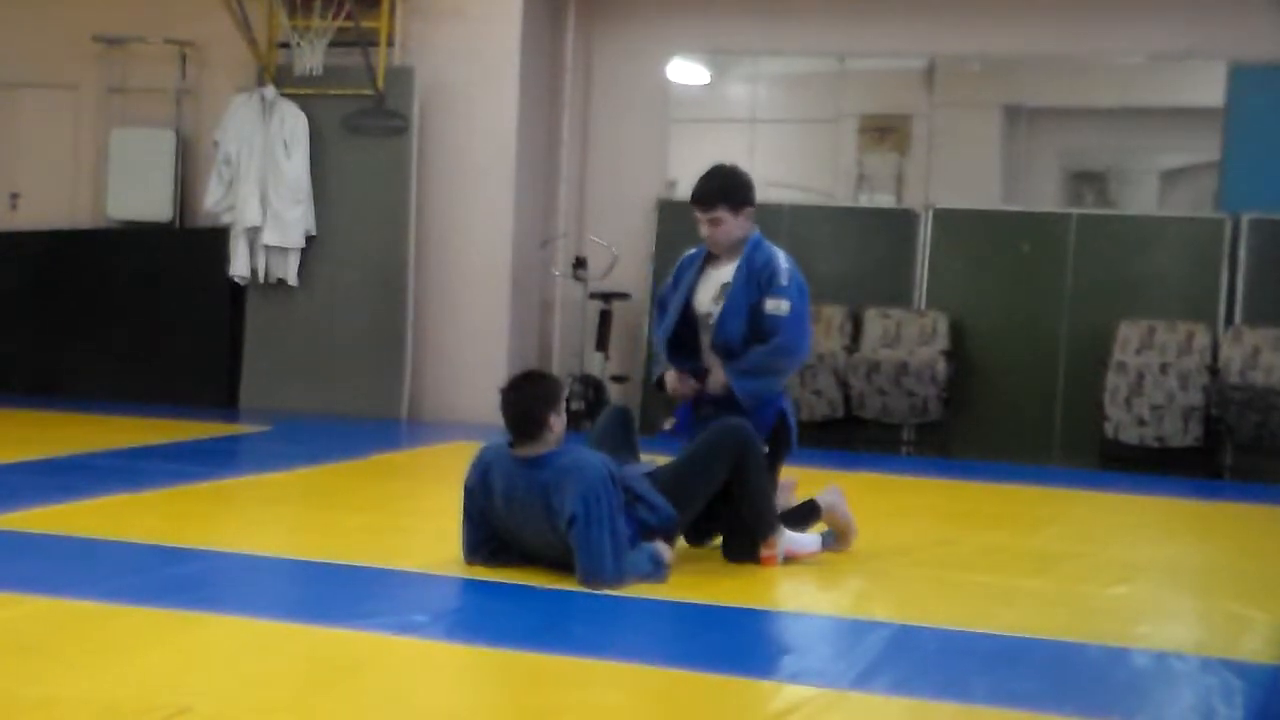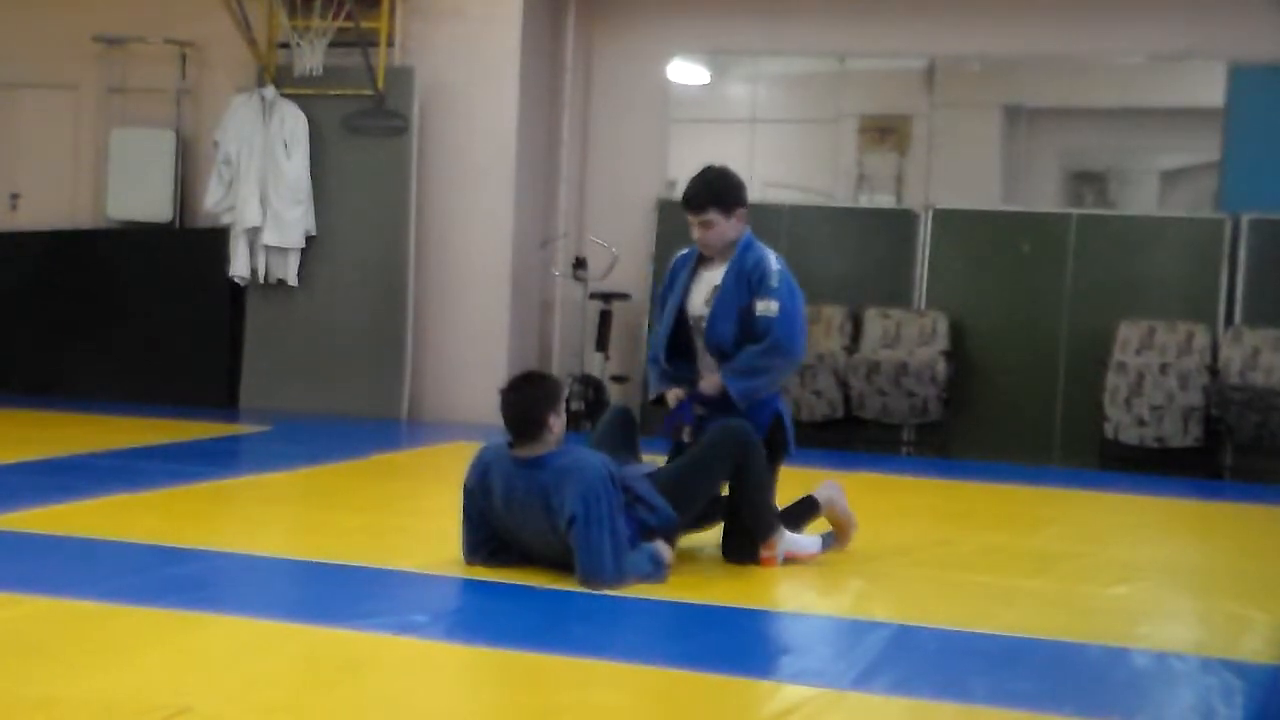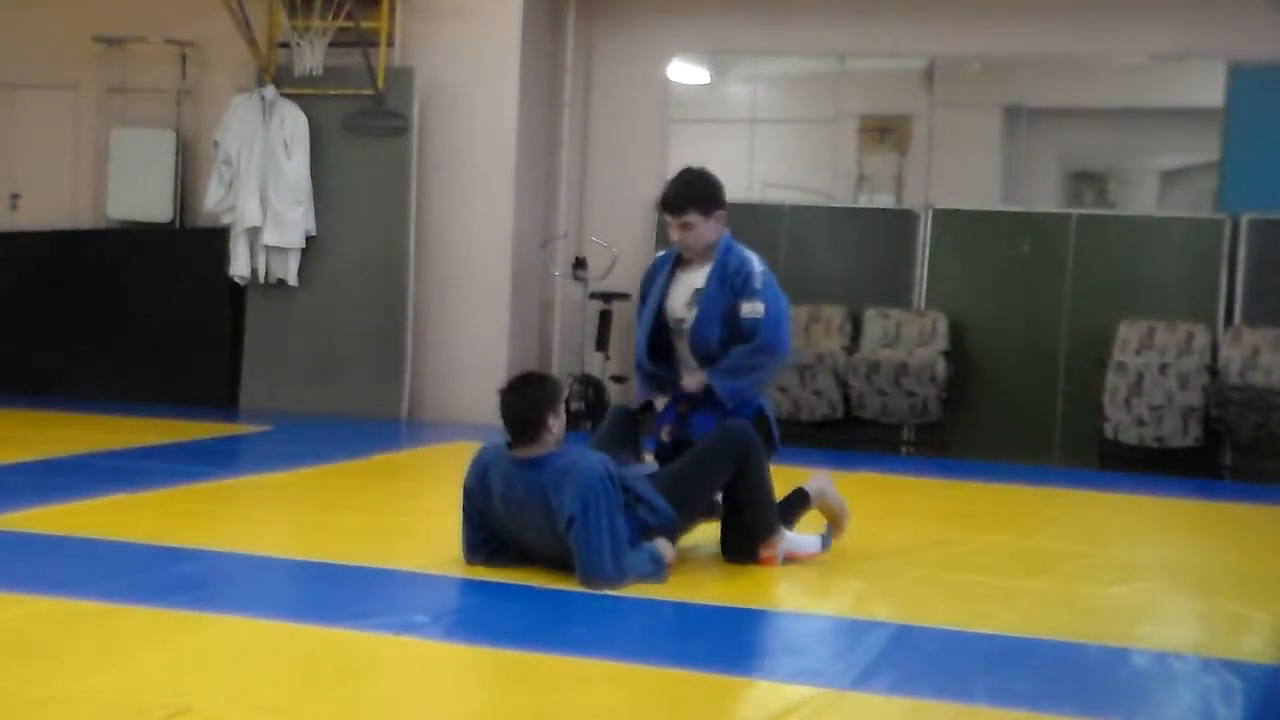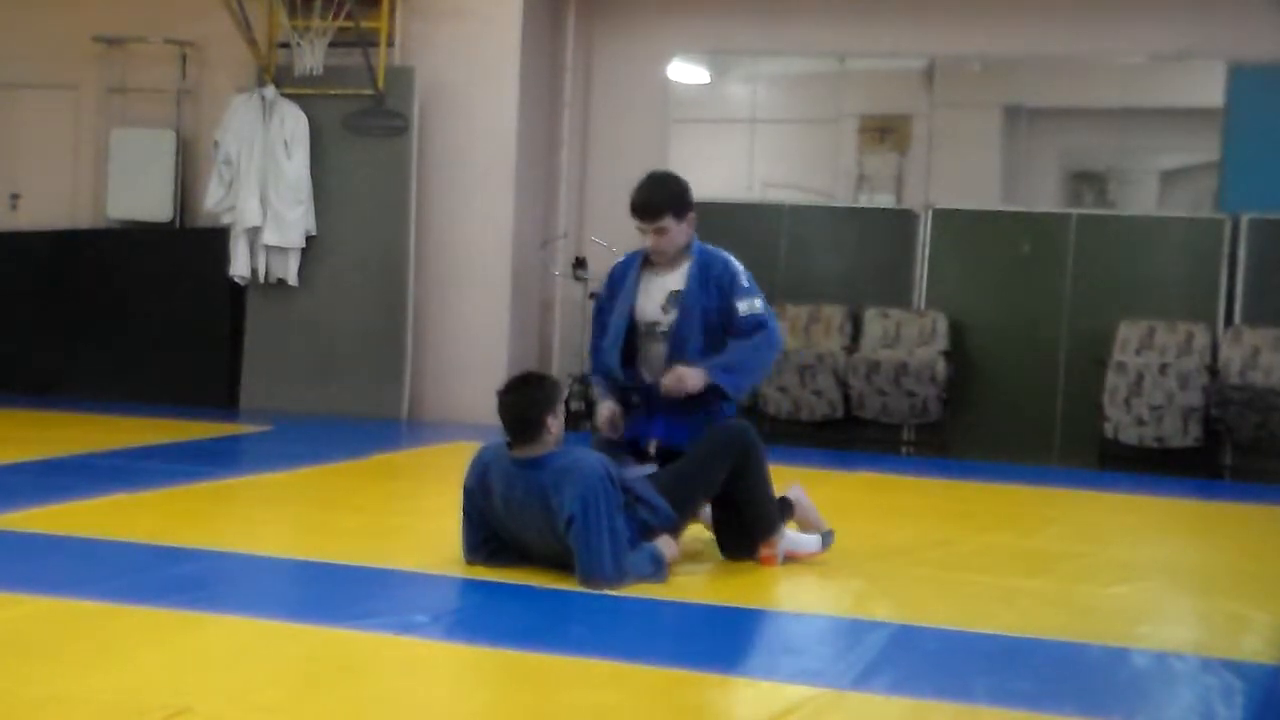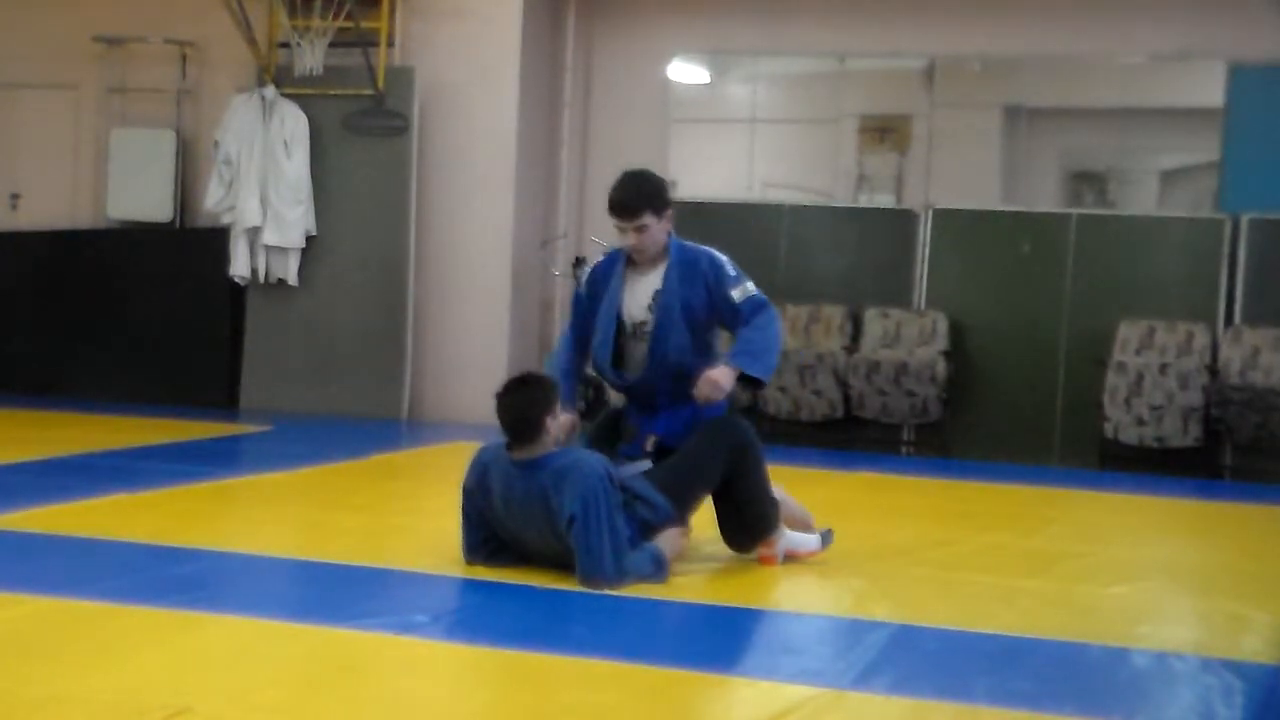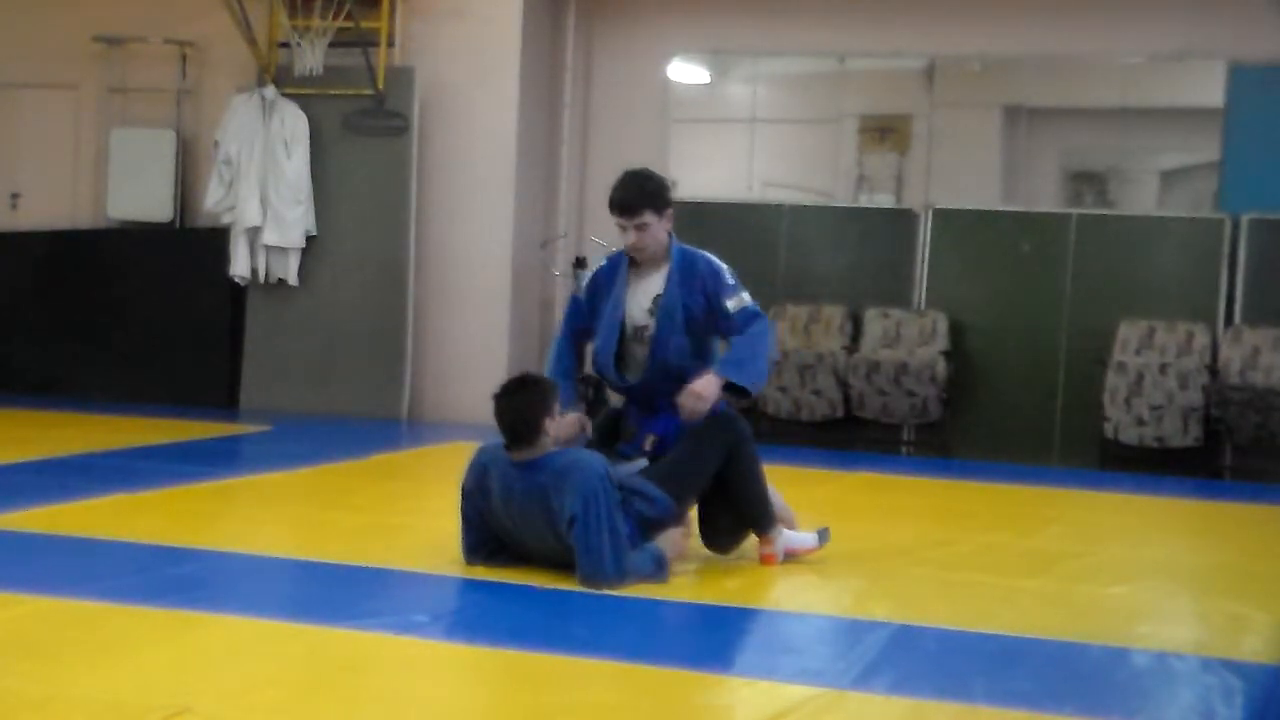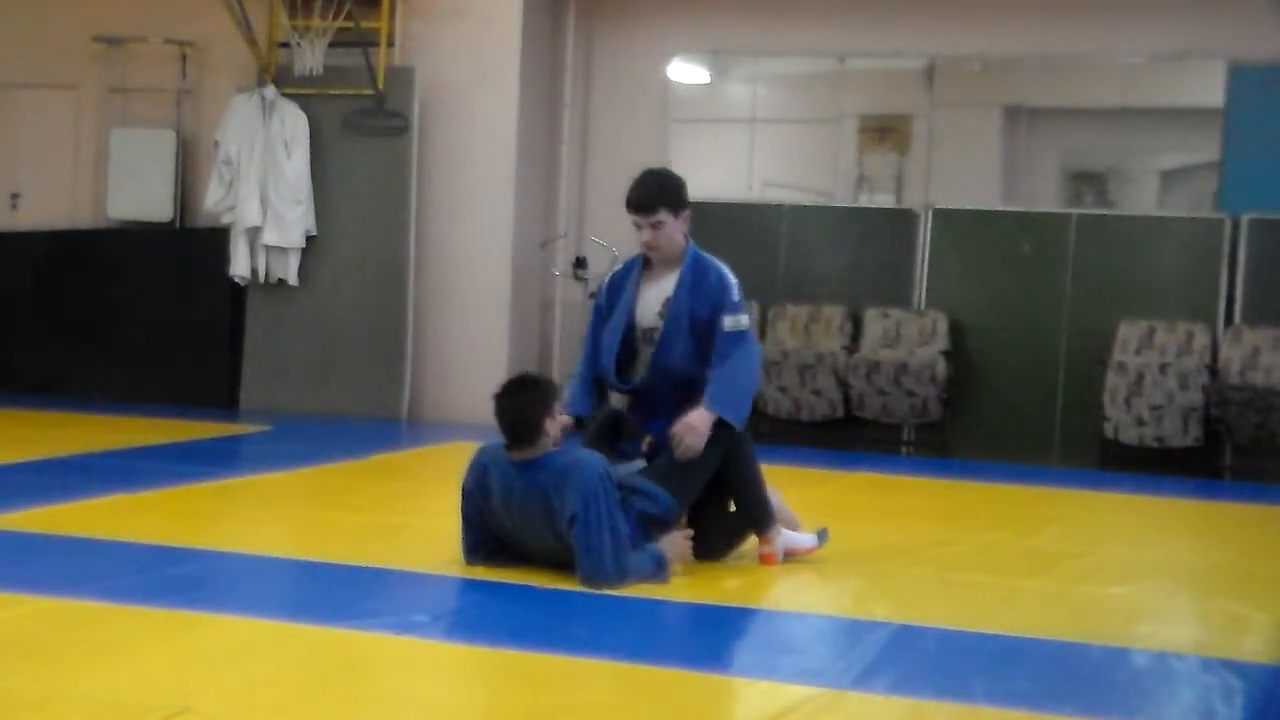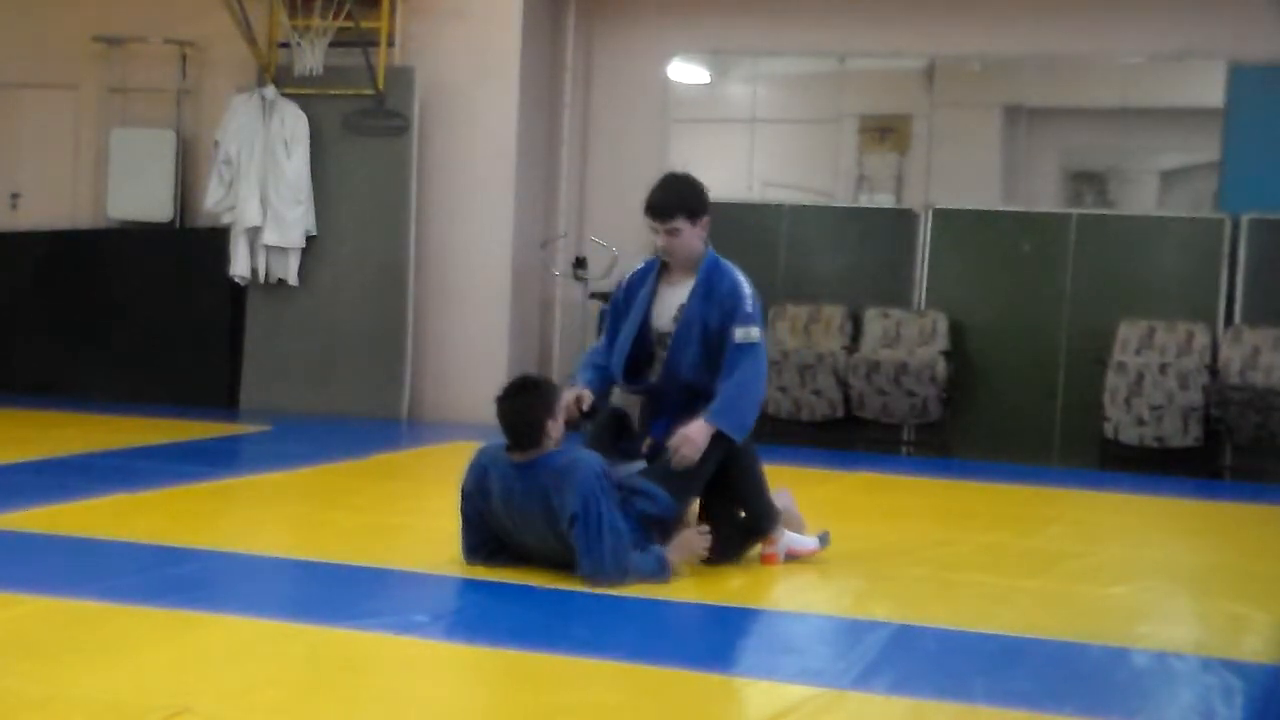
dt=0.2s
person 1, frame 1
left shoulder: (485, 464)
right shoulder: (584, 474)
left elbow: (479, 551)
right elbow: (604, 572)
left wrist: (545, 548)
right wrist: (654, 558)
left hip: (586, 516)
right hip: (641, 524)
left knee: (618, 416)
right knee: (735, 435)
right ankle: (771, 540)
person 1, frame 2
left shoulder: (485, 465)
right shoulder: (584, 474)
left elbow: (479, 552)
right elbow: (603, 572)
left wrist: (541, 548)
right wrist: (655, 558)
left hip: (585, 519)
right hip: (640, 525)
left knee: (620, 417)
right knee: (736, 437)
right ankle: (771, 542)
person 1, frame 3
left shoulder: (484, 465)
right shoulder: (584, 475)
left elbow: (479, 551)
right elbow: (604, 572)
left wrist: (539, 548)
right wrist: (655, 557)
left hip: (585, 519)
right hip: (639, 526)
right knee: (737, 437)
right ankle: (773, 541)
person 1, frame 4
left shoulder: (484, 464)
right shoulder: (584, 474)
left elbow: (479, 551)
right elbow: (603, 572)
left wrist: (543, 548)
right wrist: (656, 556)
right hip: (639, 530)
right knee: (735, 437)
right ankle: (773, 540)
person 1, frame 5
left shoulder: (483, 464)
right shoulder: (584, 473)
left elbow: (479, 551)
right elbow: (604, 572)
left wrist: (540, 548)
right wrist: (659, 554)
right hip: (637, 530)
right knee: (732, 433)
right ankle: (772, 538)
person 1, frame 6
left shoulder: (483, 464)
right shoulder: (583, 472)
left elbow: (478, 551)
right elbow: (604, 573)
left wrist: (537, 547)
right wrist: (660, 553)
right hip: (637, 526)
right knee: (726, 428)
right ankle: (771, 537)
person 1, frame 7
left shoulder: (484, 464)
right shoulder: (583, 472)
left elbow: (478, 552)
right elbow: (604, 572)
left wrist: (541, 547)
right wrist: (661, 554)
right hip: (635, 527)
right knee: (723, 431)
person 1, frame 8
left shoulder: (483, 465)
right shoulder: (582, 471)
left elbow: (479, 552)
right elbow: (607, 571)
left wrist: (546, 546)
right wrist: (671, 556)
person 2, frame 1
left shoulder: (773, 267)
right shoulder: (691, 264)
left elbow: (789, 346)
right elbow: (663, 319)
left wrist: (731, 377)
right wrist: (669, 370)
left hip: (756, 416)
right hip: (705, 412)
right knee: (698, 529)
left ankle: (819, 508)
person 2, frame 2
left shoulder: (764, 268)
right shoulder: (683, 265)
left elbow: (784, 346)
right elbow: (664, 330)
left wrist: (726, 379)
right wrist: (666, 384)
left hip: (752, 415)
right hip: (700, 413)
left knee: (746, 545)
left ankle: (816, 507)
person 2, frame 3
left shoulder: (746, 272)
right shoulder: (661, 269)
left elbow: (771, 345)
right elbow: (649, 340)
left wrist: (710, 379)
right wrist: (654, 392)
left hip: (734, 416)
right hip: (680, 415)
person 2, frame 4
left shoulder: (723, 271)
right shoulder: (623, 272)
left elbow: (763, 336)
right elbow: (603, 342)
left wrist: (707, 373)
right wrist: (606, 396)
left hip: (700, 420)
right hip: (641, 420)
person 2, frame 5
left shoulder: (706, 266)
right shoulder: (602, 274)
left elbow: (760, 318)
right elbow: (575, 342)
left wrist: (732, 367)
right wrist: (565, 403)
left hip: (690, 418)
right hip: (634, 417)
person 2, frame 6
left shoulder: (704, 272)
right shoulder: (604, 277)
left elbow: (753, 329)
right elbow: (570, 342)
left wrist: (717, 378)
right wrist: (568, 403)
left hip: (688, 416)
right hip: (633, 417)
person 2, frame 7
left shoulder: (714, 279)
right shoulder: (620, 280)
left elbow: (737, 356)
right elbow: (597, 354)
left wrist: (706, 412)
right wrist: (577, 412)
left hip: (694, 424)
right hip: (637, 419)
left knee: (709, 541)
left ankle: (765, 519)
person 2, frame 8
left shoulder: (731, 287)
right shoulder: (639, 280)
left elbow: (747, 369)
right elbow: (611, 345)
left wrist: (708, 425)
right wrist: (588, 385)
left hip: (704, 428)
right hip: (653, 417)
left knee: (717, 547)
left ankle: (767, 525)
